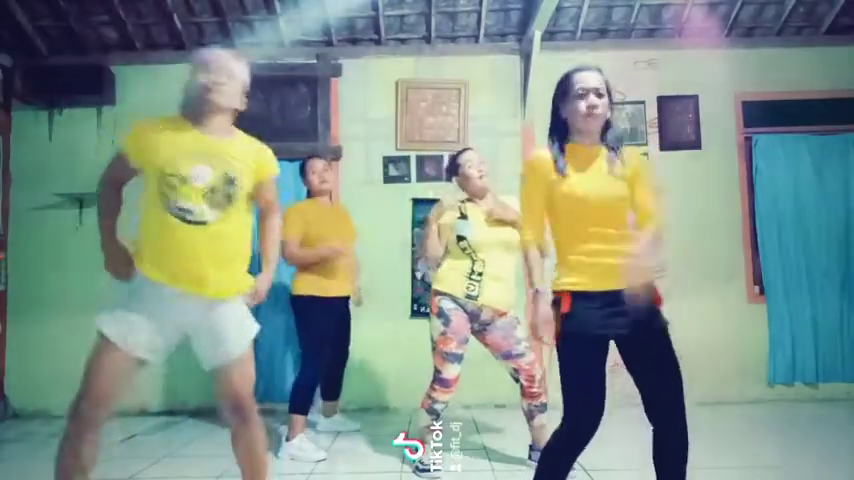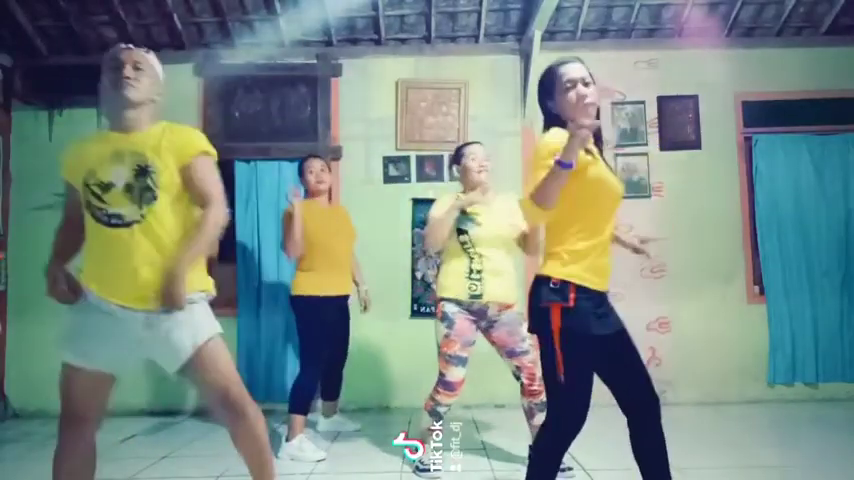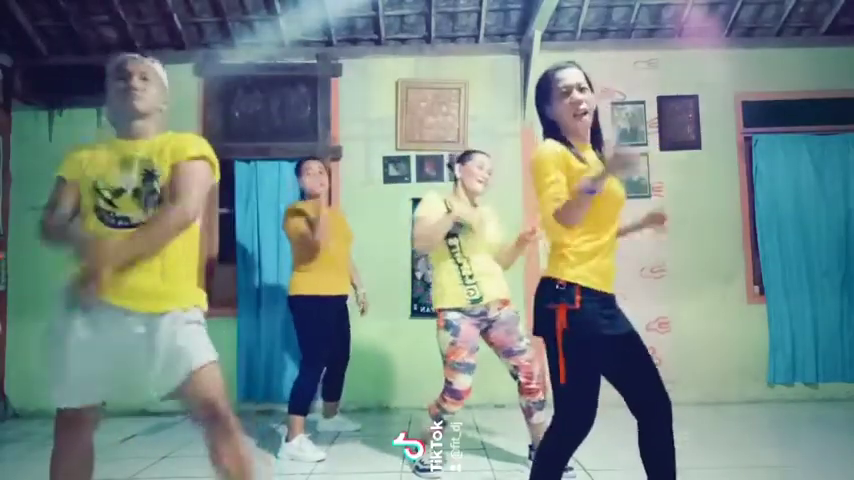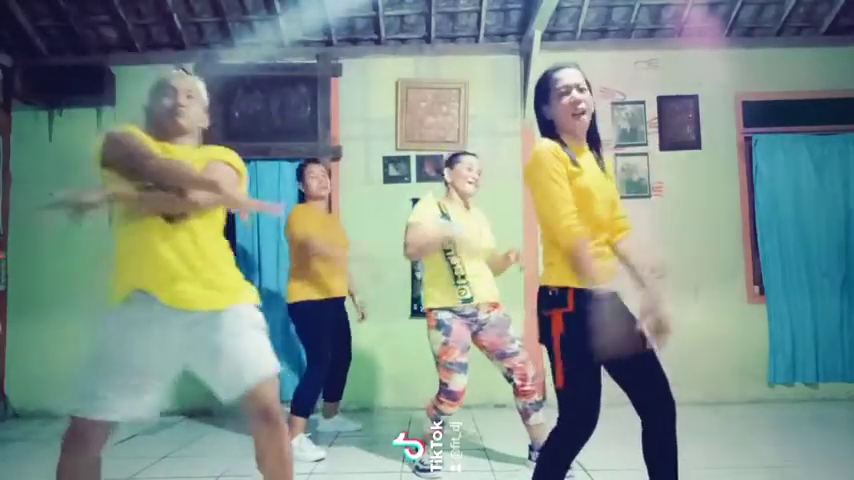
dt=0.3s
person 1, frame 1
left shoulder: (256, 156)
right shoulder: (150, 133)
left elbow: (271, 213)
right elbow: (109, 190)
left wrist: (268, 271)
right wrist: (111, 246)
left hip: (223, 296)
right hip: (151, 288)
left knee: (241, 405)
right knee: (91, 401)
person 1, frame 2
left shoulder: (184, 141)
right shoulder: (80, 154)
left elbow: (216, 208)
left wrist: (181, 269)
right wrist: (56, 265)
left hip: (175, 301)
right hip: (100, 303)
left knee: (231, 398)
right knee: (76, 419)
person 1, frame 3
left shoulder: (188, 149)
right shoulder: (82, 158)
left elbow: (184, 213)
right elbow: (53, 221)
left wrist: (111, 263)
right wrist: (91, 245)
left hip: (169, 309)
right hip: (94, 309)
left knee: (215, 413)
right knee: (74, 424)
person 1, frame 4
left shoulder: (222, 158)
right shoulder: (126, 141)
left elbow: (197, 198)
right elbow: (149, 167)
left wrist: (110, 196)
right wrist: (226, 195)
left hip: (224, 307)
right hip: (147, 306)
left knee: (268, 413)
right knee: (85, 431)
person 2, frame 1
left shoulder: (628, 160)
right shoulder: (543, 161)
left elbow: (650, 223)
right elbow: (532, 236)
left wrist: (641, 260)
right wrist: (540, 295)
left hip: (630, 298)
right hip: (578, 301)
left knee: (669, 408)
right knee: (582, 417)
person 2, frame 2
left shoulder: (591, 151)
right shoulder: (557, 142)
right elbow: (537, 210)
left wrist: (623, 238)
right wrist: (569, 152)
left hip: (595, 298)
right hip: (564, 293)
left knee: (644, 404)
right knee: (567, 415)
person 2, frame 3
left shoulder: (592, 154)
right shoulder: (551, 151)
right elbow: (557, 225)
left wrist: (642, 222)
right wrist: (599, 178)
left hip: (601, 300)
right hip: (571, 298)
left knee: (655, 406)
right knee: (574, 417)
person 2, frame 4
left shoulder: (596, 159)
right shoulder: (546, 153)
left elbow: (619, 233)
right elbow: (566, 230)
left wrist: (650, 290)
right wrist: (601, 295)
left hip: (605, 299)
right hip: (569, 301)
left knee: (659, 405)
right knee: (578, 419)
person 3, frame 1
left shoulder: (512, 205)
right shoulder: (454, 211)
right elbow: (432, 257)
left wrist: (517, 219)
right wrist: (433, 218)
left hip: (496, 311)
right hip: (453, 302)
left knee: (531, 373)
right knee: (445, 379)
left ankle: (540, 447)
right ankle: (423, 450)
person 3, frame 2
left shoulder: (507, 202)
right shoulder: (449, 203)
left elbow: (532, 248)
right elbow: (431, 244)
left wrist: (535, 226)
right wrist: (455, 207)
left hip: (502, 306)
right hip: (458, 304)
left knee: (532, 372)
right knee: (450, 380)
right ankle: (425, 449)
person 3, frame 3
left shoulder: (487, 214)
right shoulder: (434, 203)
left elbow: (500, 261)
right elbow: (420, 243)
left wrist: (522, 242)
right wrist: (454, 215)
left hip: (497, 306)
right hip: (457, 311)
left knee: (530, 373)
right knee: (458, 388)
left ankle: (540, 445)
right ankle: (424, 449)
person 3, frame 4
left shoulder: (479, 217)
right shoulder: (429, 207)
right elbow: (411, 249)
left wrist: (507, 258)
right wrist: (447, 236)
left hip: (487, 309)
right hip: (447, 312)
left knee: (525, 374)
right knee: (453, 388)
left ankle: (540, 447)
right ankle: (425, 450)
person 4, frame 1
left shoulder: (342, 211)
right shoulder: (298, 211)
right elbow: (290, 254)
left wrist: (357, 281)
right wrist: (328, 248)
left hip: (340, 296)
right hip: (311, 296)
left knee: (338, 357)
right knee: (314, 360)
left ankle: (329, 416)
right ankle: (294, 438)
person 4, frame 2
left shoulder: (341, 212)
right shoulder: (296, 211)
right elbow: (292, 252)
left wrist: (361, 286)
right wrist: (297, 211)
left hip: (338, 296)
right hip: (310, 296)
left knee: (337, 358)
right knee: (313, 362)
left ankle: (329, 416)
right ankle: (294, 438)
person 4, frame 3
left shoulder: (336, 213)
right shoulder: (296, 211)
right elbow: (317, 241)
left wrist: (359, 288)
right wrist: (321, 203)
left hip: (336, 296)
right hip: (309, 297)
left knee: (339, 358)
right knee: (313, 363)
left ankle: (330, 416)
right ankle: (294, 439)
person 4, frame 4
left shoulder: (331, 219)
right shoulder: (299, 215)
right elbow: (315, 248)
left wrist: (355, 295)
left hip: (333, 300)
right hip: (307, 300)
left knee: (341, 358)
right knee: (319, 364)
left ankle: (330, 416)
right ankle: (295, 438)
